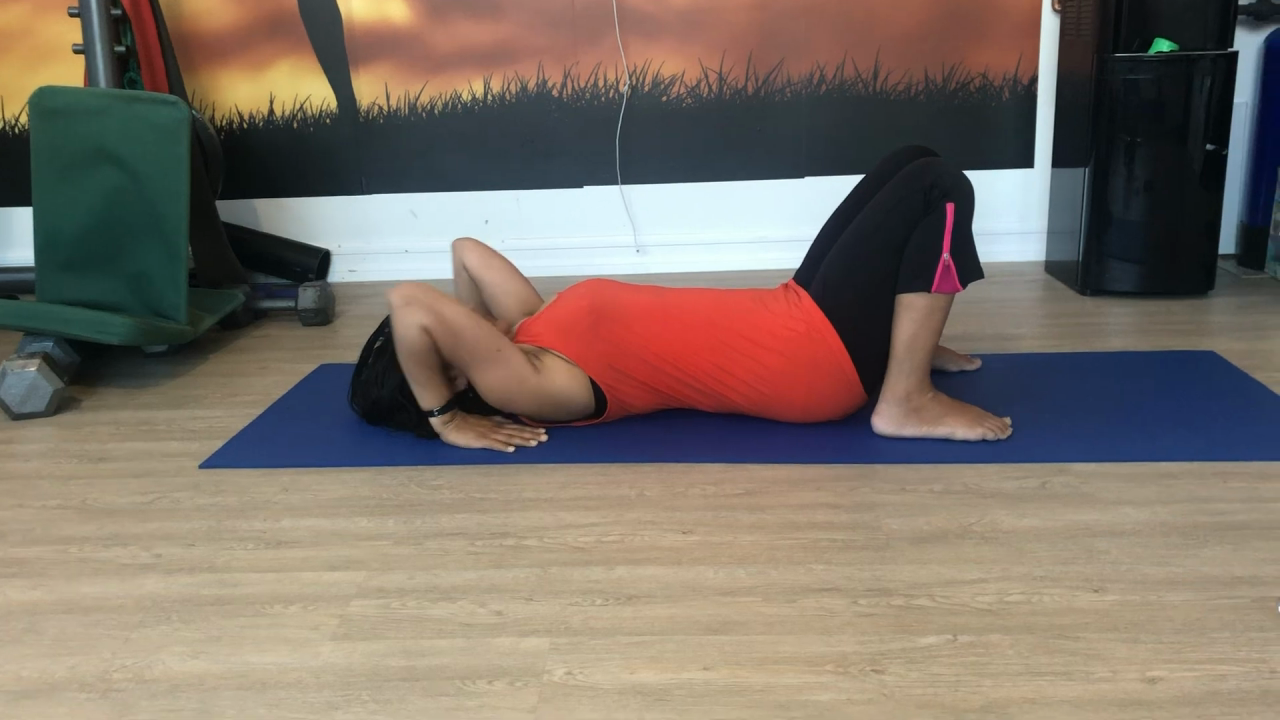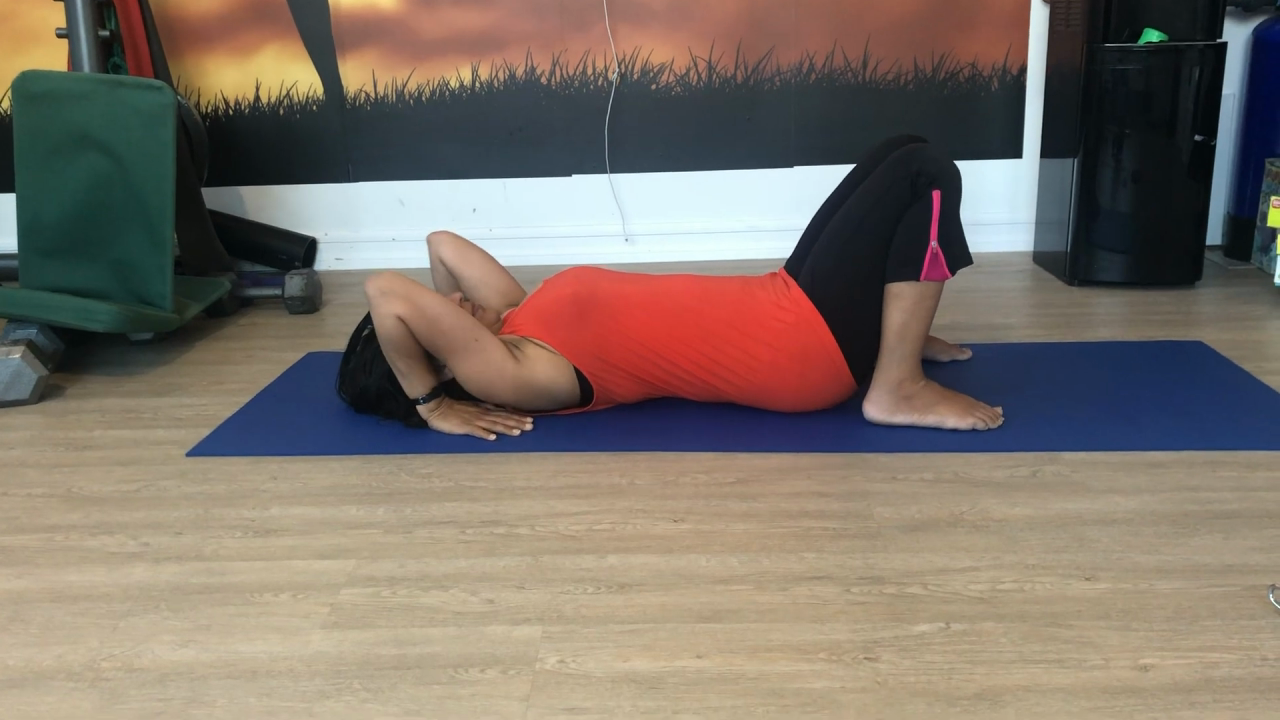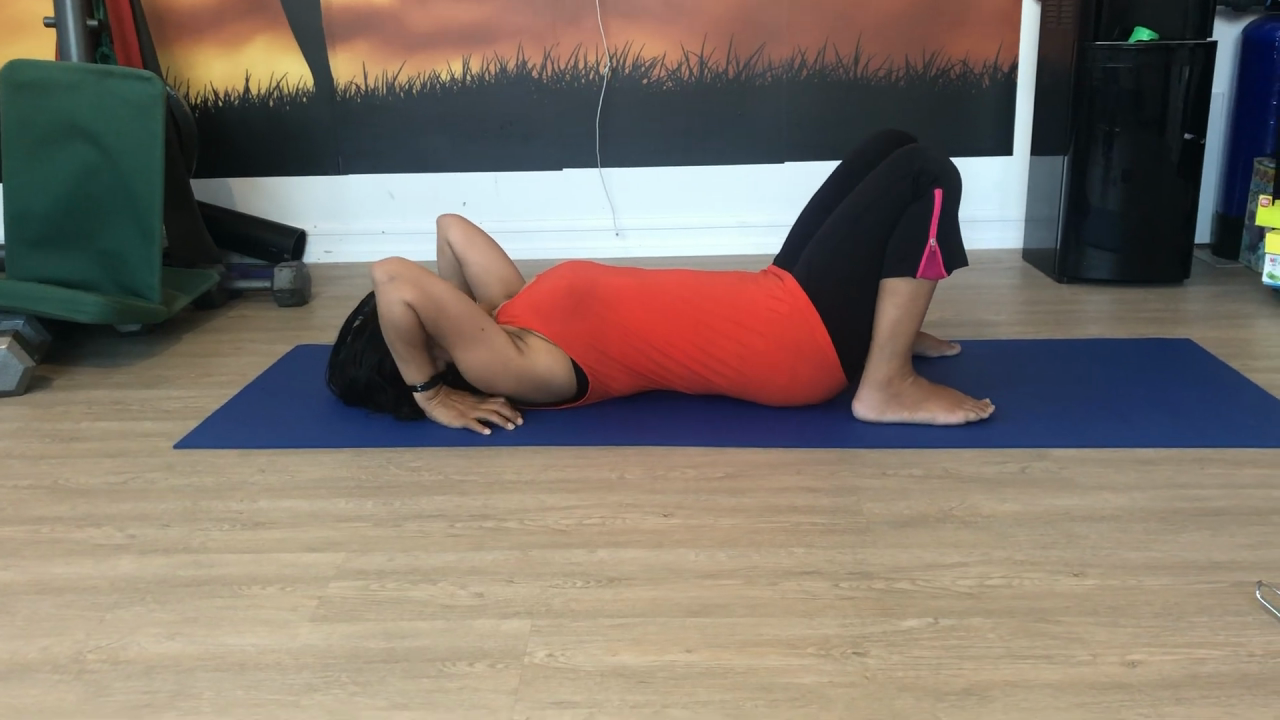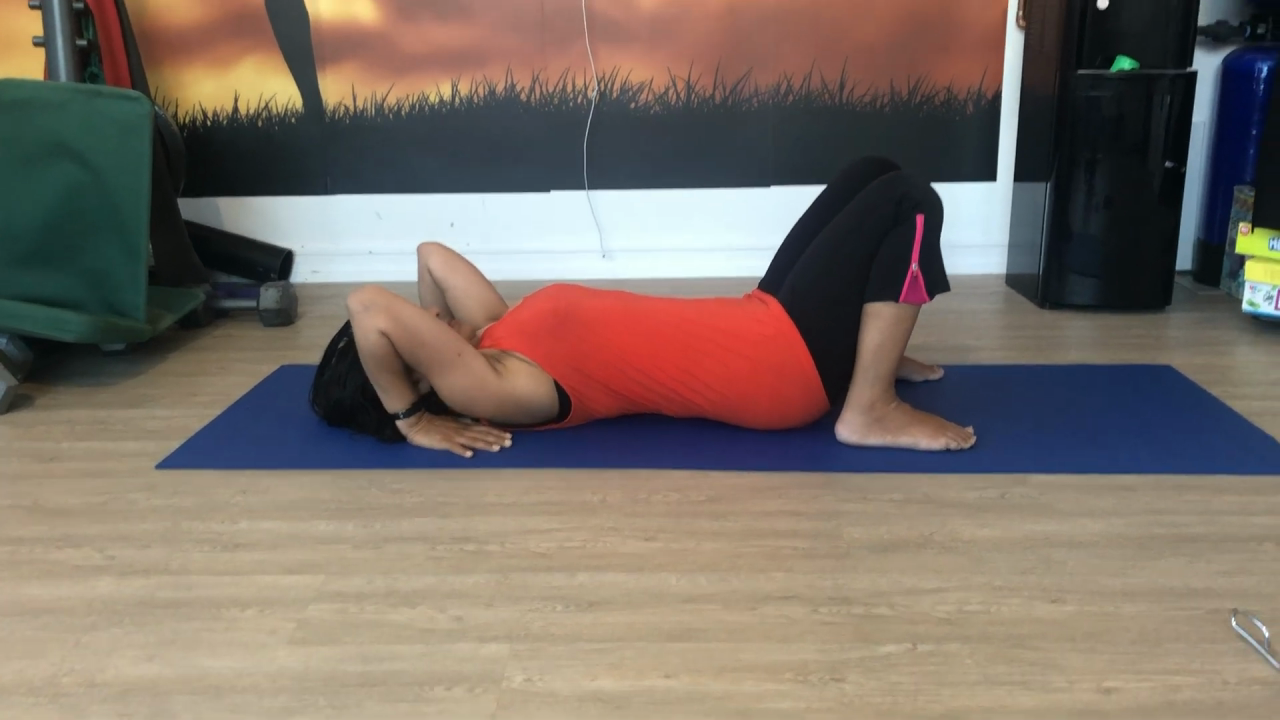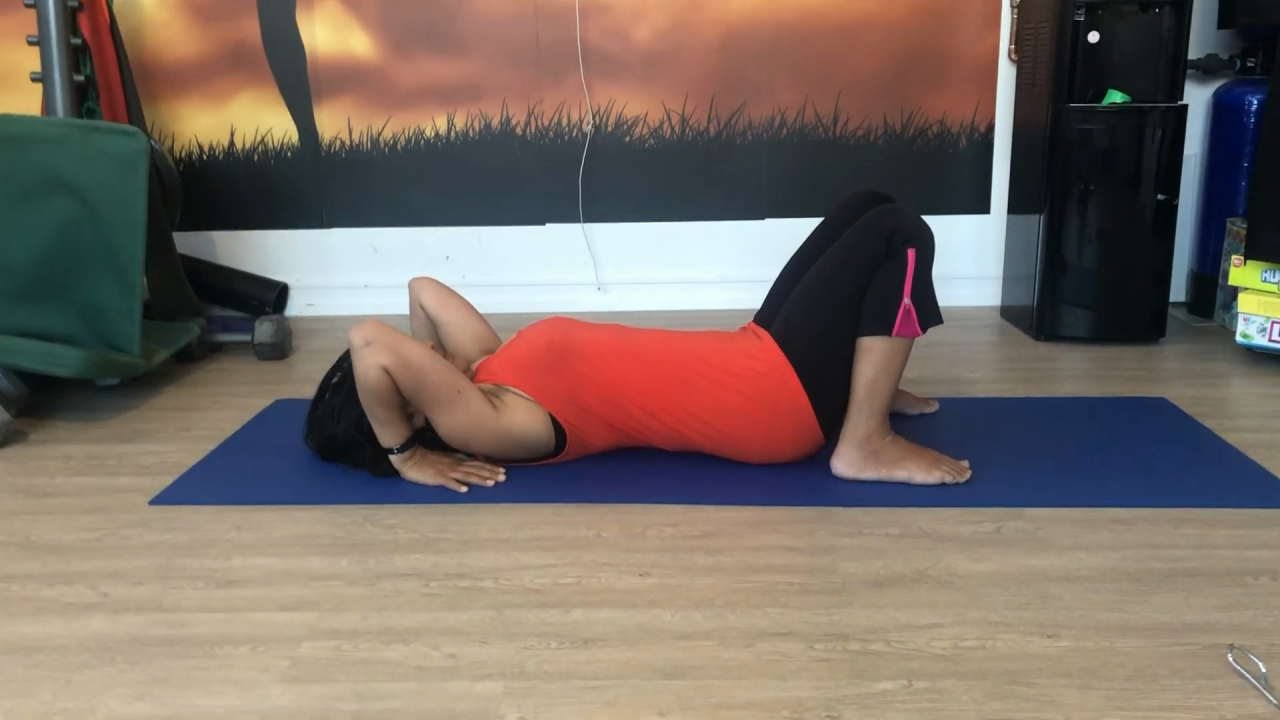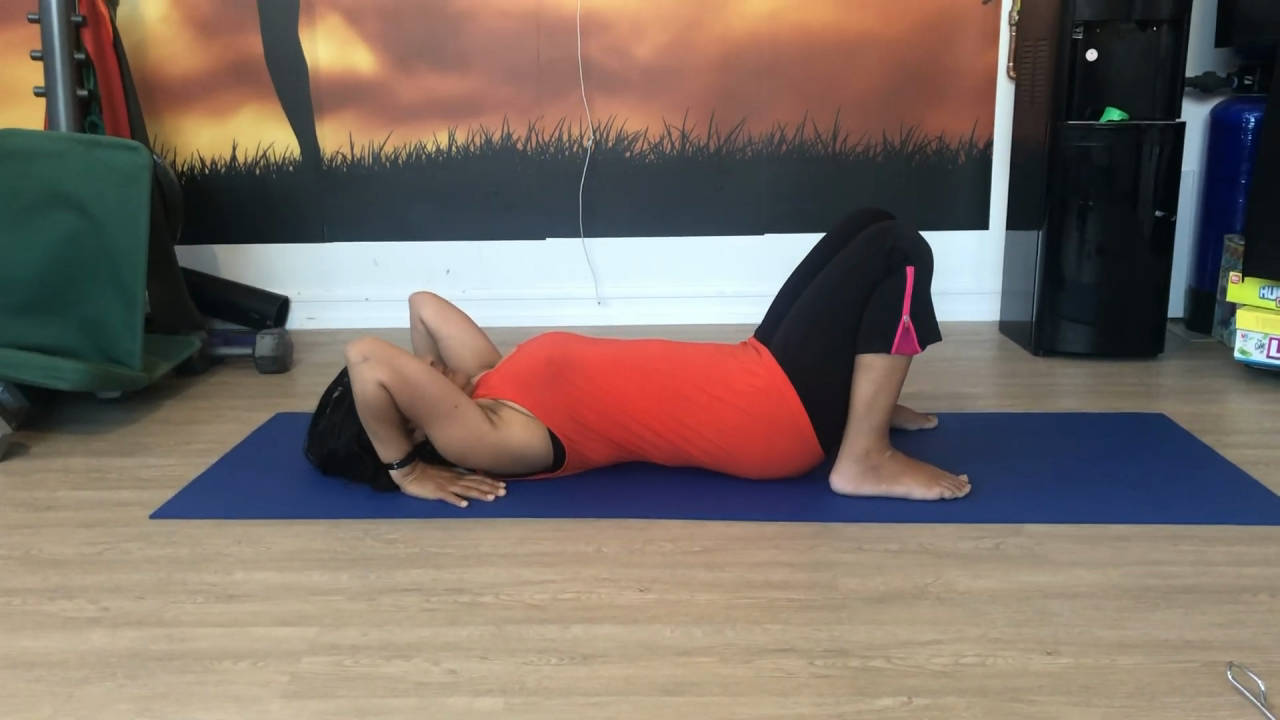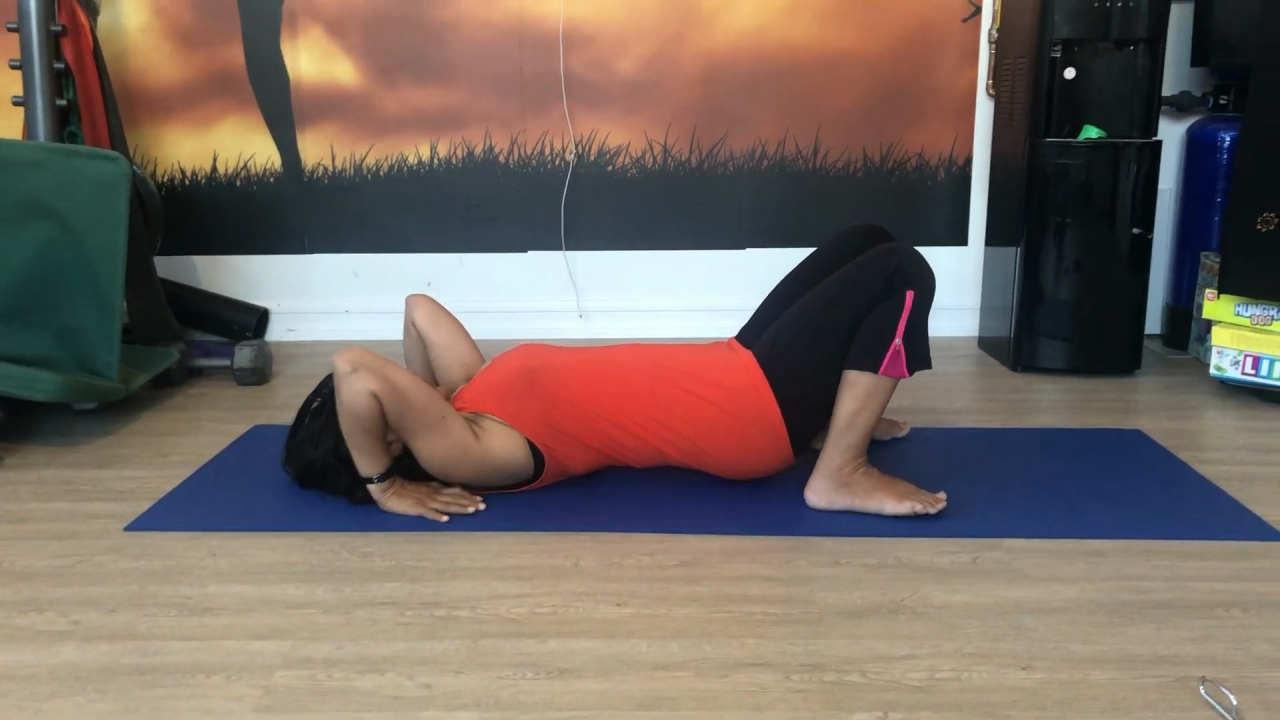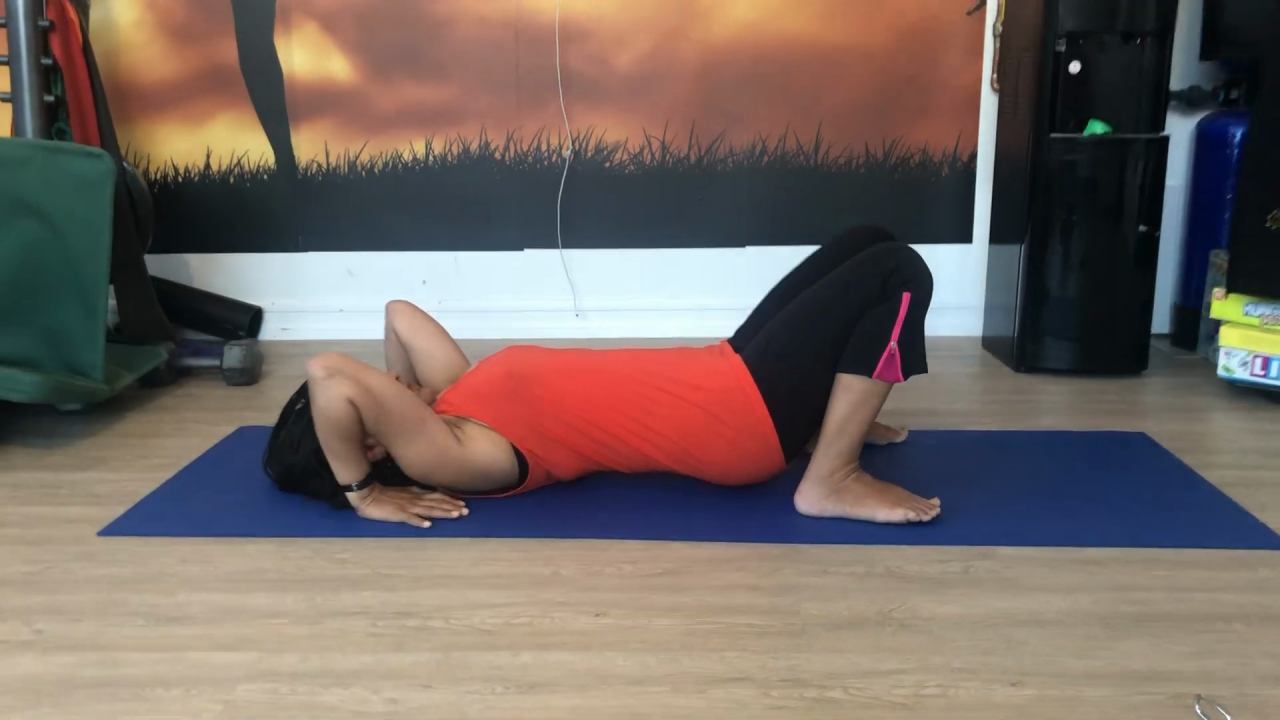
dt=0.5s
person 1, frame 1
left shoulder: (524, 335)
right shoulder: (524, 385)
left elbow: (468, 250)
right wrist: (446, 420)
left hip: (799, 320)
right hip: (817, 363)
left knee: (914, 165)
right knee: (940, 189)
left ankle: (910, 342)
right ankle: (907, 401)
person 1, frame 2
left shoulder: (512, 322)
right shoulder: (512, 375)
left elbow: (443, 242)
right wrist: (435, 405)
left hip: (785, 305)
right hip: (806, 353)
left knee: (903, 152)
right knee: (926, 172)
left ankle: (897, 331)
right ankle: (898, 388)
person 1, frame 3
left shoulder: (507, 315)
right shoulder: (507, 367)
left elbow: (454, 226)
right wrist: (432, 396)
left hip: (780, 301)
right hip: (799, 347)
left knee: (892, 149)
right knee: (927, 174)
left ankle: (889, 324)
right ankle: (888, 387)
person 1, frame 4
left shoulder: (490, 339)
right shoulder: (491, 388)
left elbow: (433, 253)
right wrist: (412, 420)
left hip: (761, 326)
right hip: (780, 371)
left knee: (875, 176)
right knee: (908, 201)
left ankle: (872, 350)
right ankle: (870, 410)
person 1, frame 5
left shoulder: (485, 370)
right shoulder: (484, 424)
left elbow: (422, 289)
right wrist: (406, 457)
left hip: (757, 362)
right hip: (773, 404)
left knee: (870, 209)
right knee: (900, 234)
left ankle: (867, 386)
right ankle: (866, 445)
person 1, frame 6
left shoulder: (485, 386)
right shoulder: (485, 440)
left elbow: (424, 303)
right wrist: (408, 471)
left hip: (755, 373)
right hip: (774, 420)
left knee: (870, 227)
right knee: (899, 251)
left ankle: (866, 402)
right ankle: (864, 461)
person 1, frame 7
left shoulder: (463, 396)
right shoulder: (461, 455)
left elbow: (420, 306)
left hip: (737, 372)
right hip: (750, 414)
left knee: (869, 245)
right knee: (902, 273)
left ankle: (837, 417)
right ankle: (841, 476)
person 1, frame 8
left shoulder: (448, 399)
right shoulder: (445, 459)
left elbow: (399, 312)
left hip: (725, 374)
right hip: (743, 421)
left knee: (869, 244)
right knee: (897, 271)
left ankle: (832, 418)
right ankle: (833, 481)
